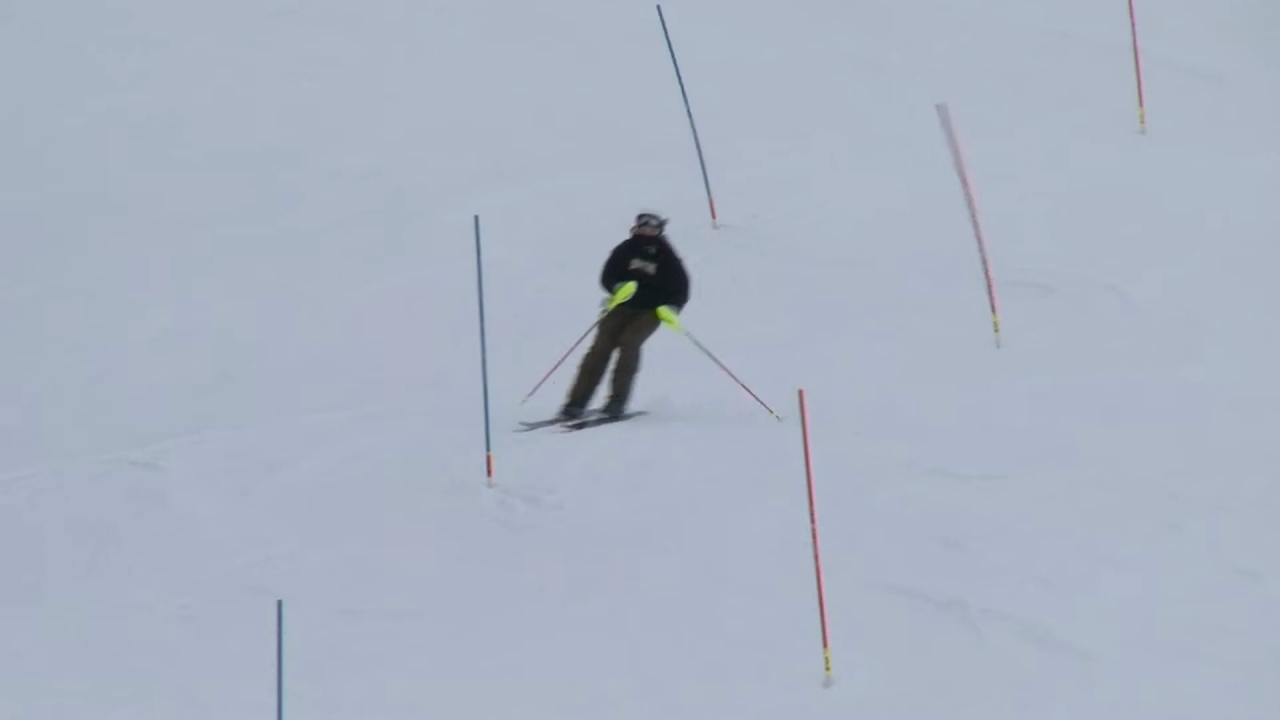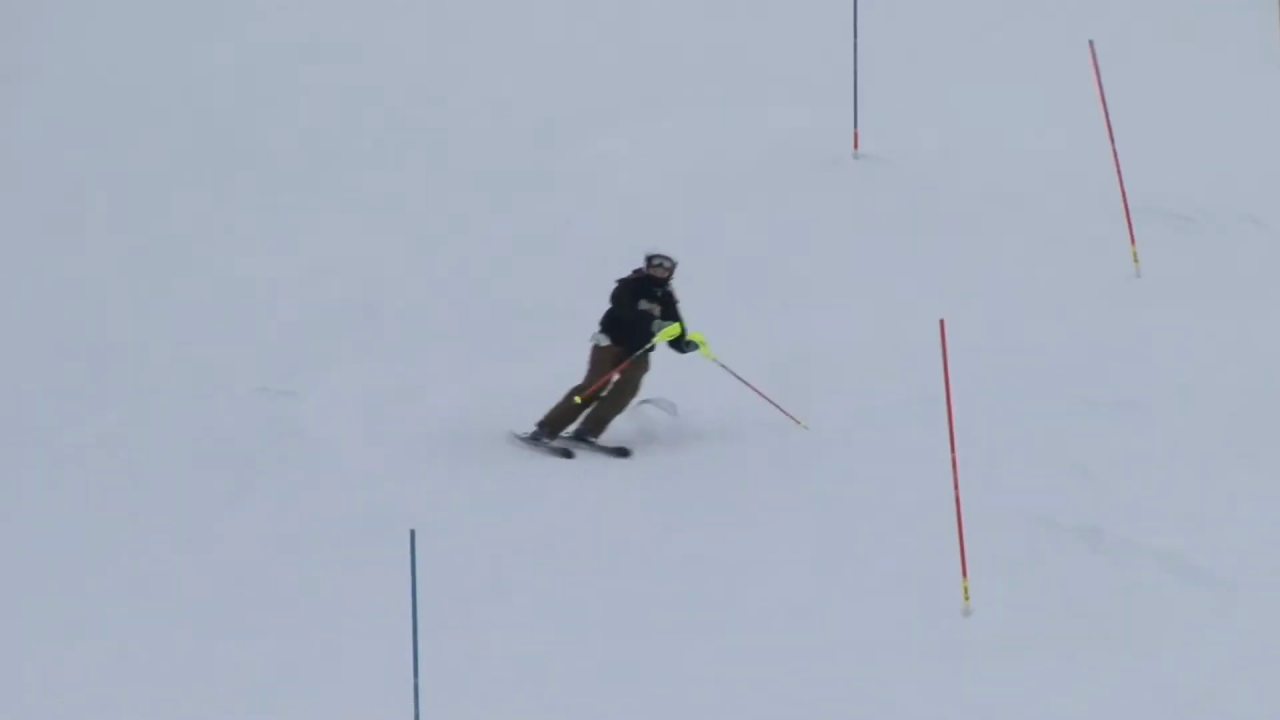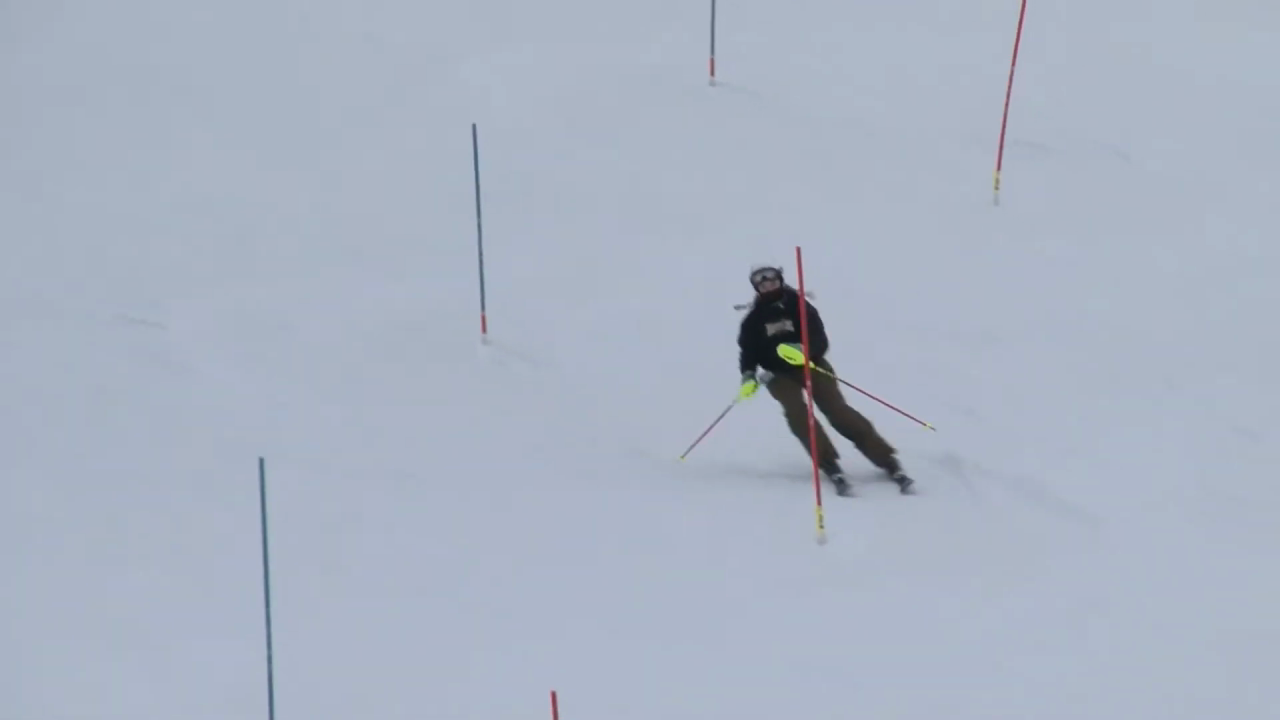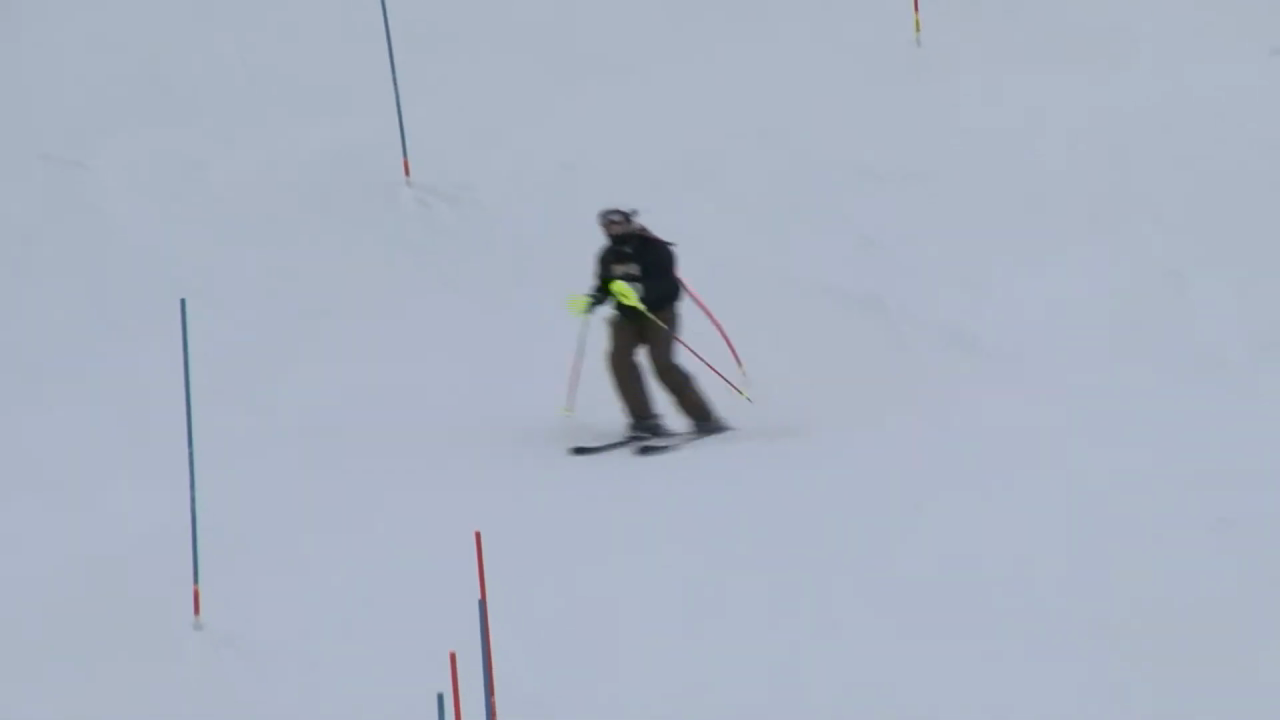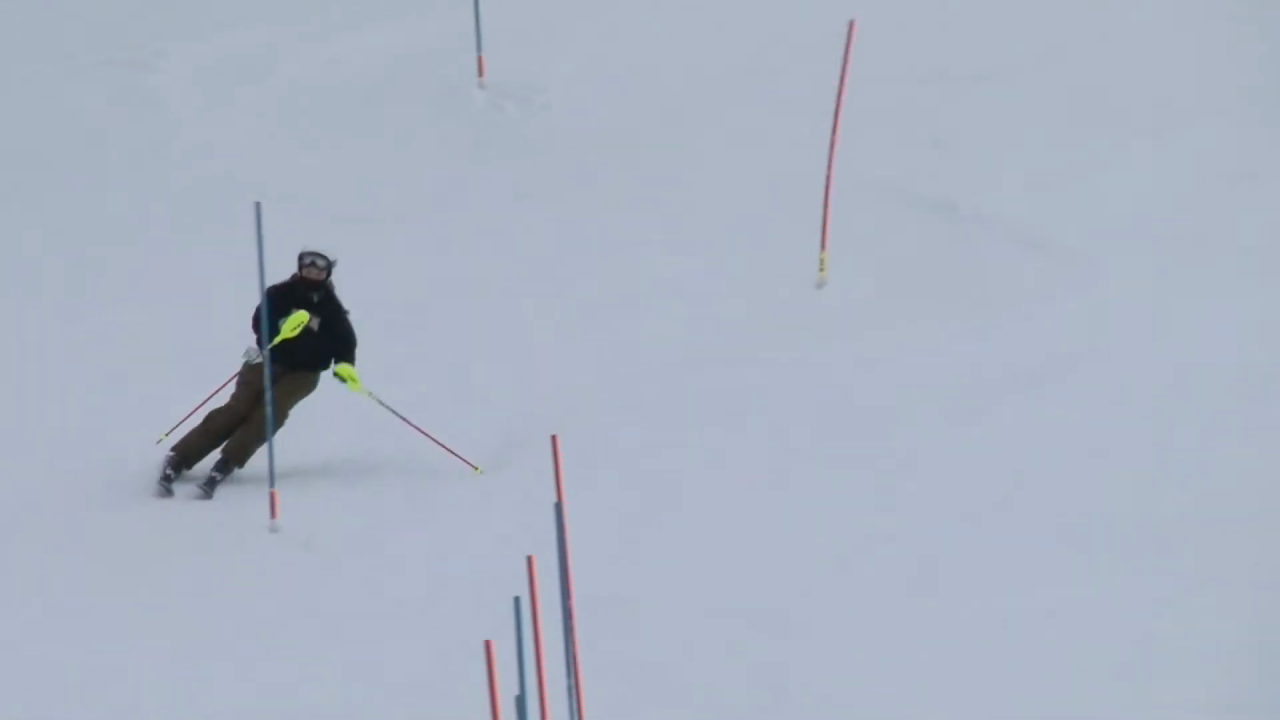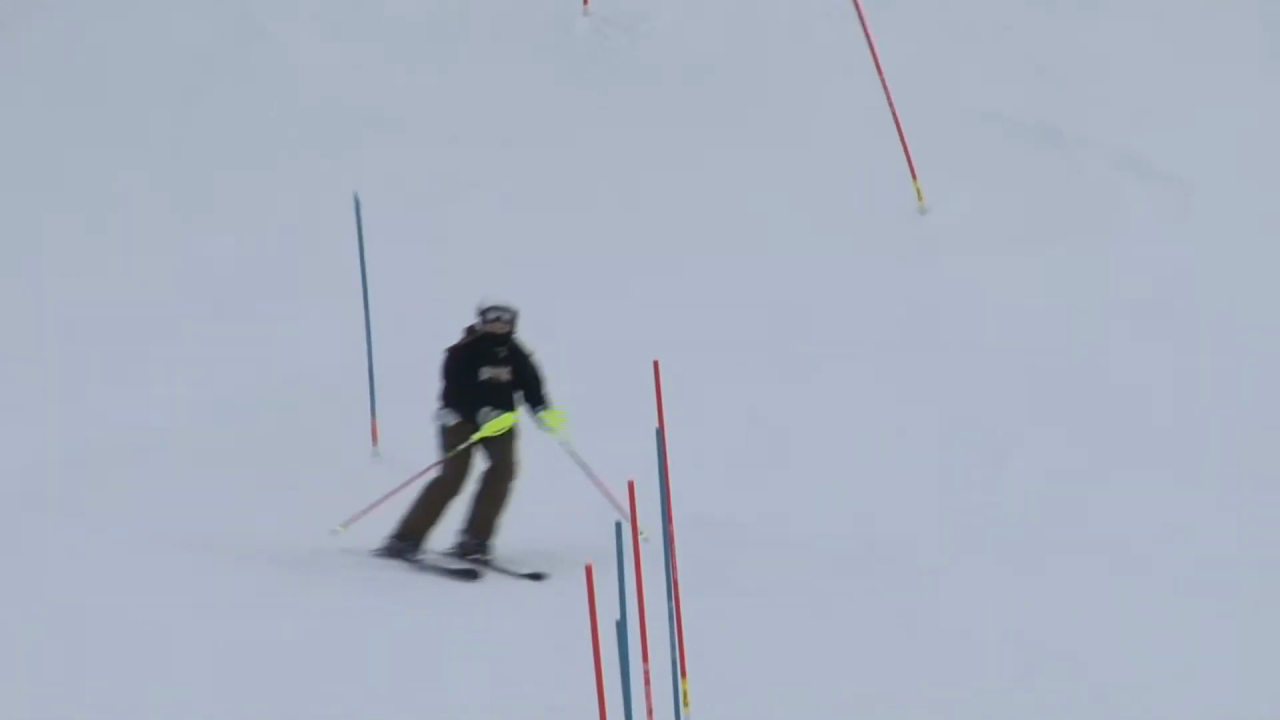
dt=0.7s
person 1, frame 1
left shoulder: (667, 258)
right shoulder: (626, 249)
left elbow: (680, 288)
right elbow: (608, 276)
left wrist: (671, 308)
right wrist: (617, 287)
left hip: (649, 311)
right hip: (622, 306)
left knee: (628, 343)
right knee: (601, 348)
left ankle: (616, 402)
right ankle: (576, 405)
person 1, frame 2
left shoulder: (667, 300)
right shoulder: (630, 286)
left elbow: (677, 339)
right elbow: (625, 310)
left wrist: (690, 342)
right wrist: (654, 325)
left hip: (638, 351)
right hip: (610, 342)
left knee: (630, 383)
right knee: (594, 385)
left ankle: (588, 430)
right ankle: (546, 429)
person 1, frame 3
left shoulder: (797, 306)
right shoulder: (753, 320)
left elbow: (817, 337)
right elbow: (749, 352)
left wrist: (800, 349)
right wrist: (748, 376)
left hip: (812, 365)
right hip: (779, 374)
left knee: (838, 410)
right knee: (795, 408)
left ankle: (886, 459)
right ankle: (831, 465)
person 1, frame 4
left shoulder: (654, 249)
right shoulder: (609, 256)
left elbow: (664, 279)
right elbow: (605, 286)
left wrist: (636, 289)
right wrist: (592, 299)
left hip: (659, 312)
right hip: (628, 315)
left knee: (661, 361)
right knee: (618, 356)
left ankle: (705, 419)
right ankle: (645, 421)
person 1, frame 5
left shoulder: (332, 310)
right shoulder: (282, 293)
left elbow: (344, 343)
right elbow: (260, 323)
left wrist: (345, 367)
right wrist: (283, 325)
left hip: (305, 372)
right hip: (270, 360)
left knee: (275, 409)
right knee: (238, 408)
left ankle: (226, 465)
right ankle: (179, 459)
person 1, frame 6
left shoulder: (517, 355)
right shoulder: (462, 354)
left elbow: (532, 387)
right elbow: (457, 392)
left wrist: (544, 412)
right wrist: (484, 414)
left hip: (496, 419)
right hip: (460, 419)
left knee: (504, 466)
right knee: (454, 474)
left ankle: (473, 542)
right ankle: (405, 541)
